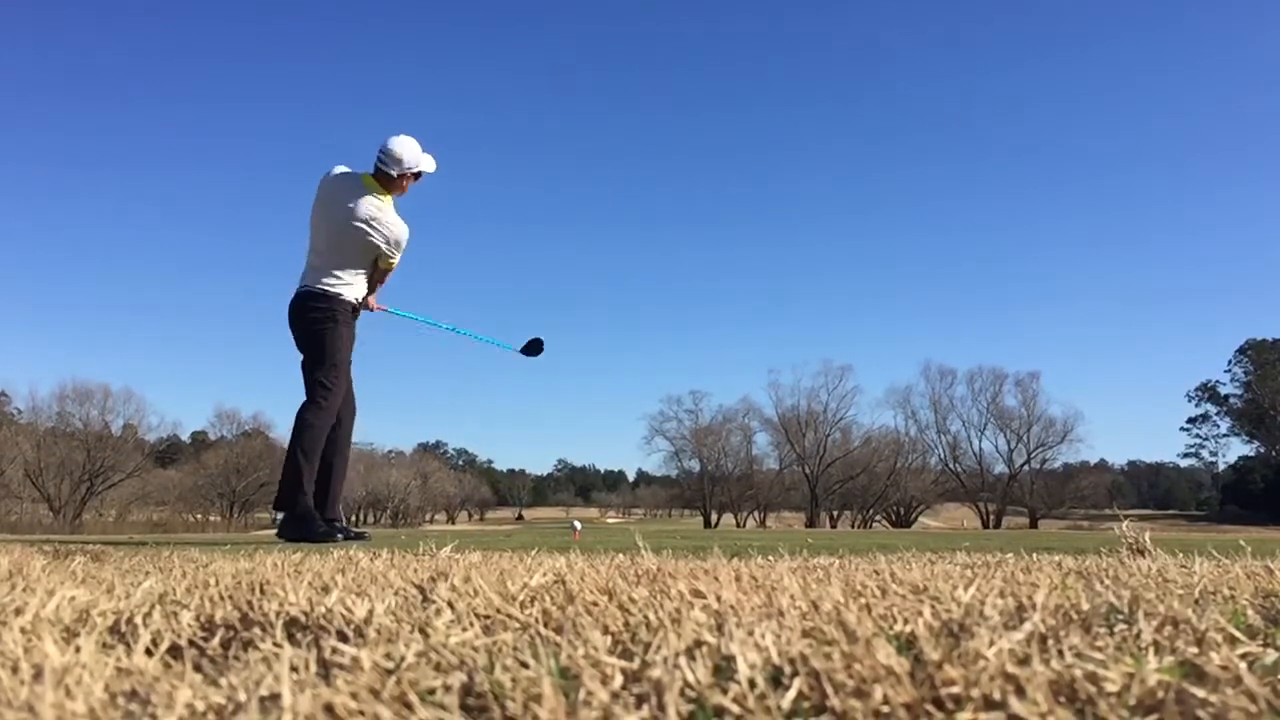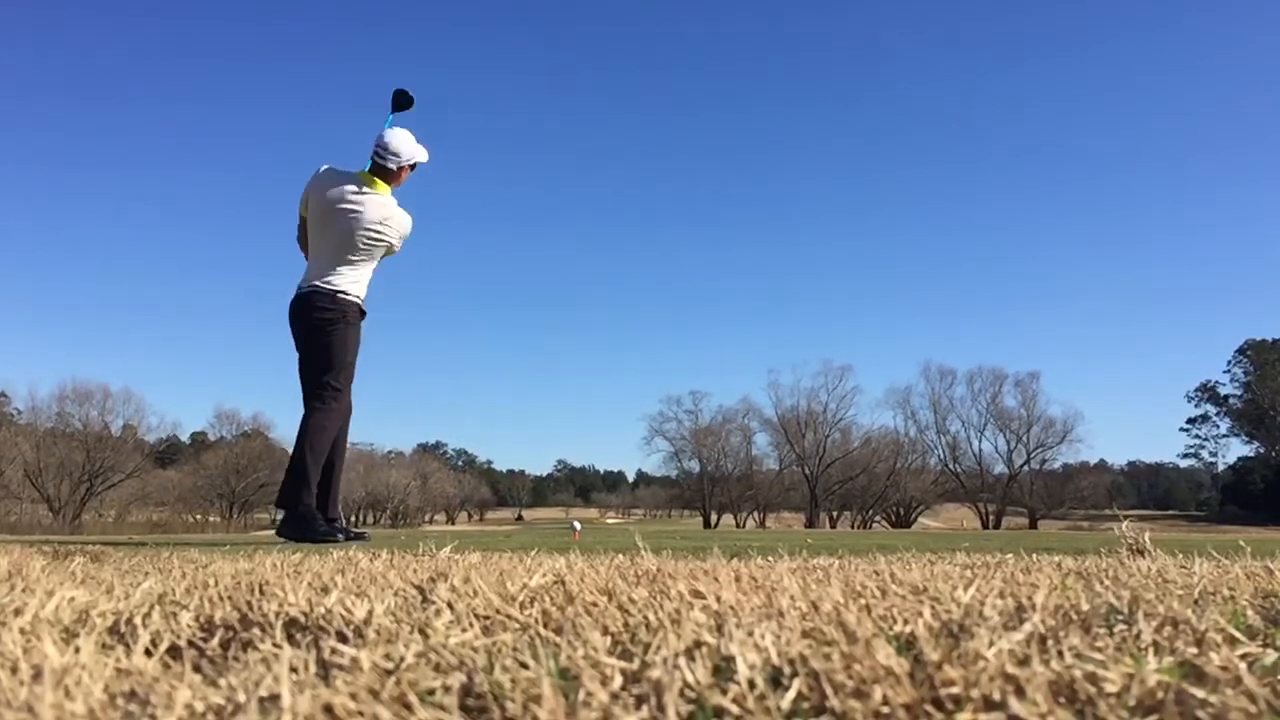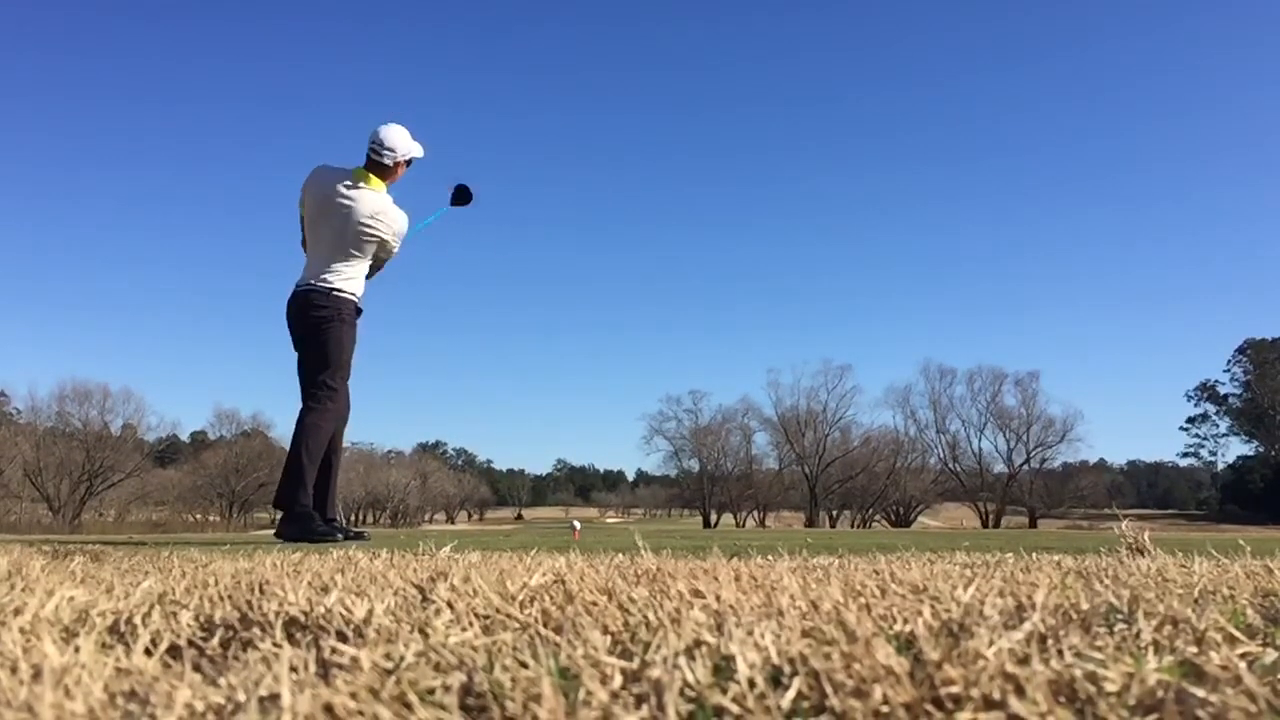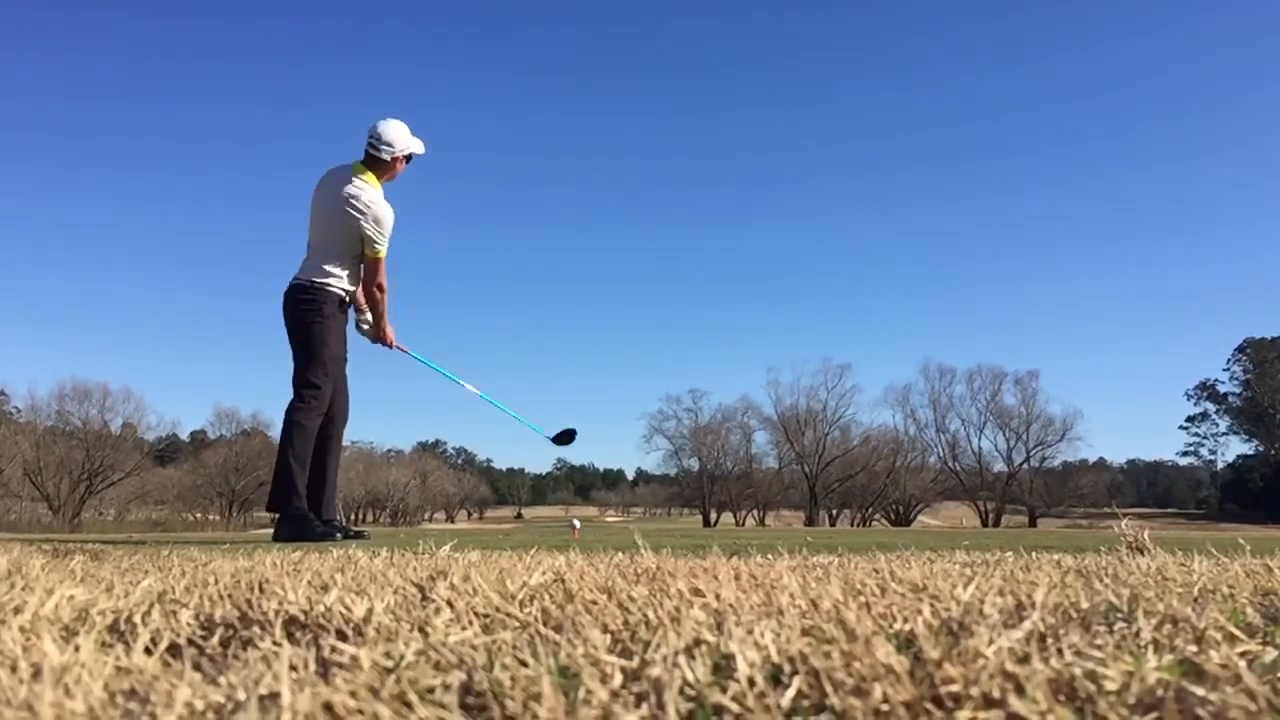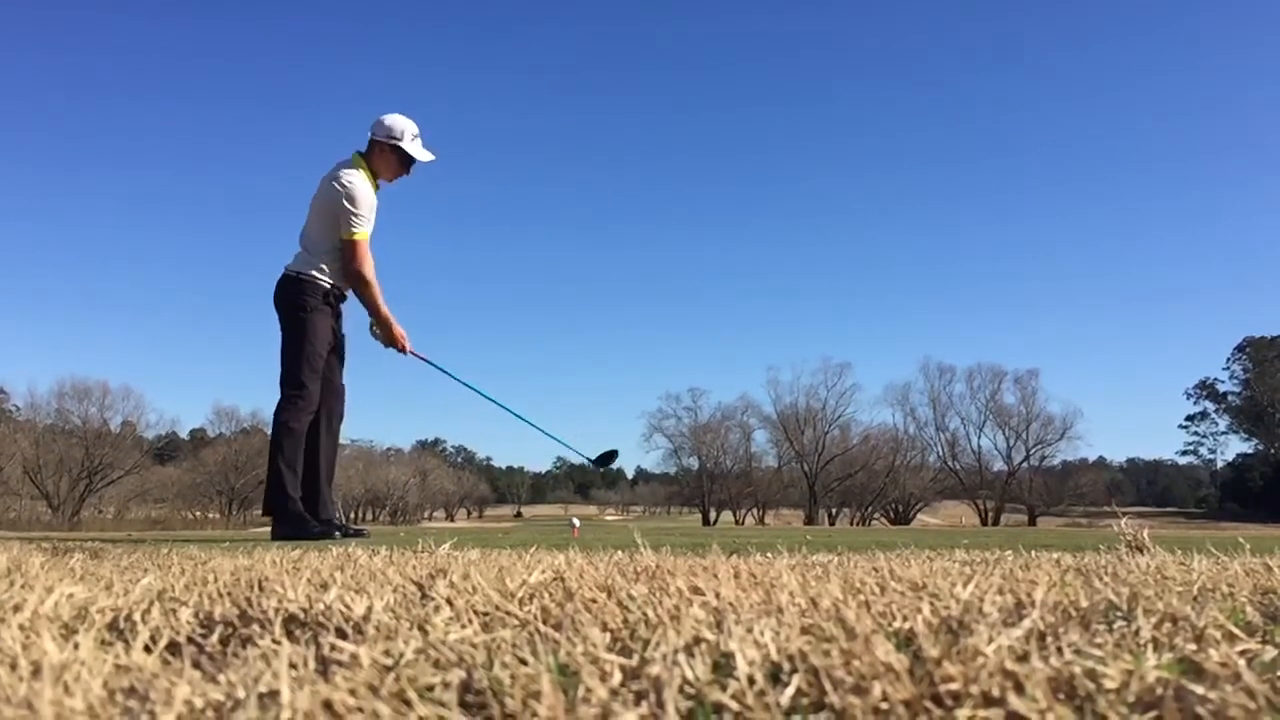
dt=0.3s
person 1, frame 1
left shoulder: (334, 179)
right shoulder: (394, 228)
right wrist: (366, 297)
left hip: (312, 304)
right hip: (331, 310)
left knee: (340, 411)
right knee: (323, 403)
left ankle: (325, 514)
right ankle: (297, 512)
person 1, frame 2
left shoulder: (324, 180)
right shoulder: (399, 222)
left elbow: (303, 238)
left hip: (305, 303)
right hip: (339, 311)
left knee: (332, 407)
right knee: (329, 405)
left ankle: (324, 515)
right ankle: (298, 511)
person 1, frame 3
left shoulder: (320, 178)
right shoulder: (394, 220)
left hip: (303, 302)
right hip: (334, 309)
left knee: (333, 408)
right knee: (325, 404)
left ankle: (322, 514)
right ankle: (296, 510)
person 1, frame 4
left shoulder: (335, 177)
right shoulder: (377, 207)
right elbow: (375, 280)
left wrist: (359, 304)
right wrist: (382, 324)
left hip: (316, 300)
right hip: (320, 302)
left knee: (333, 408)
right knee: (312, 400)
left ankle: (321, 513)
right ankle: (291, 511)
person 1, frame 5
left shoulder: (352, 176)
right shoulder: (358, 189)
left elbow: (354, 259)
right elbow: (358, 270)
left wrist: (377, 317)
right wrist: (388, 323)
left hip: (321, 299)
right hip: (307, 295)
left knee: (328, 406)
right knee: (301, 399)
left ankle: (318, 511)
right ankle: (287, 512)
